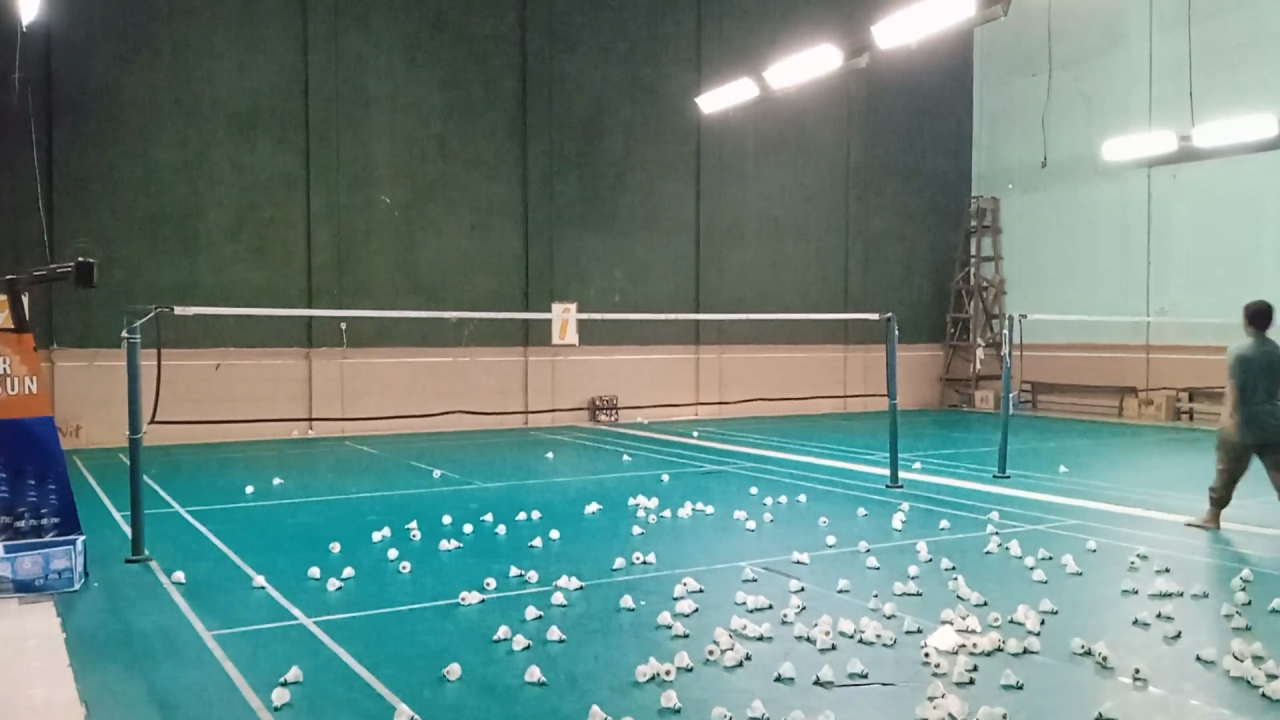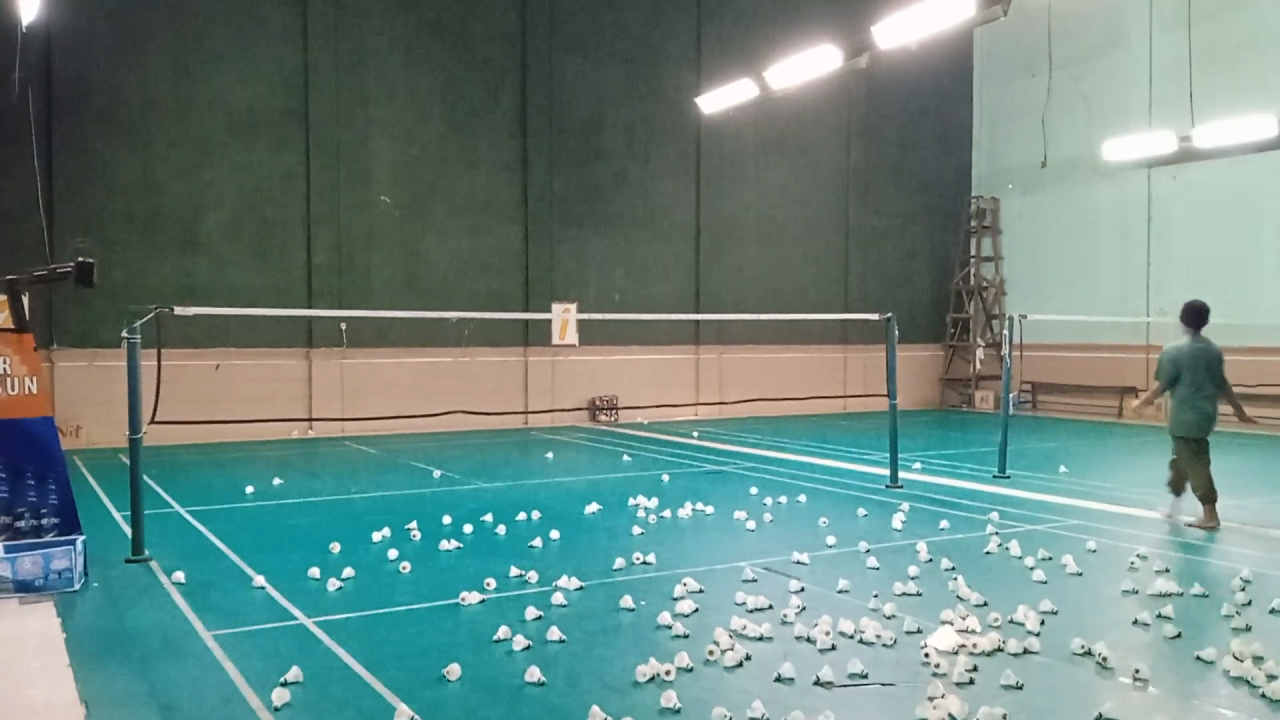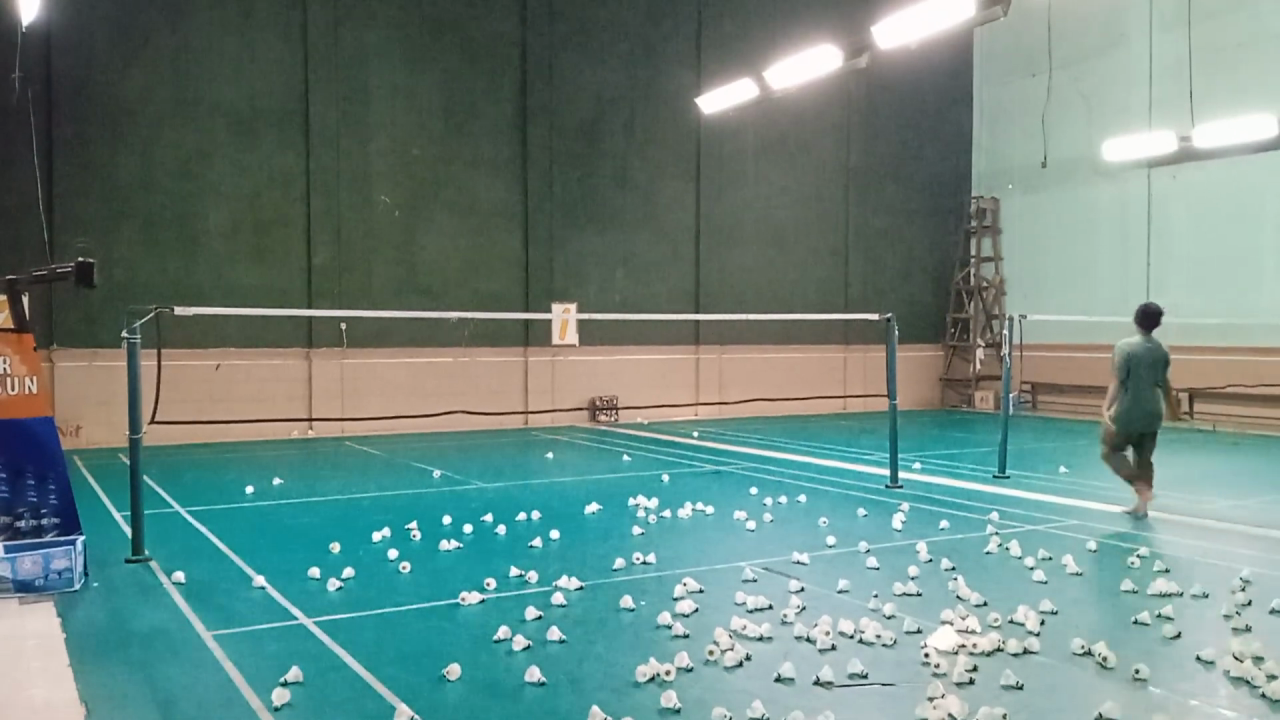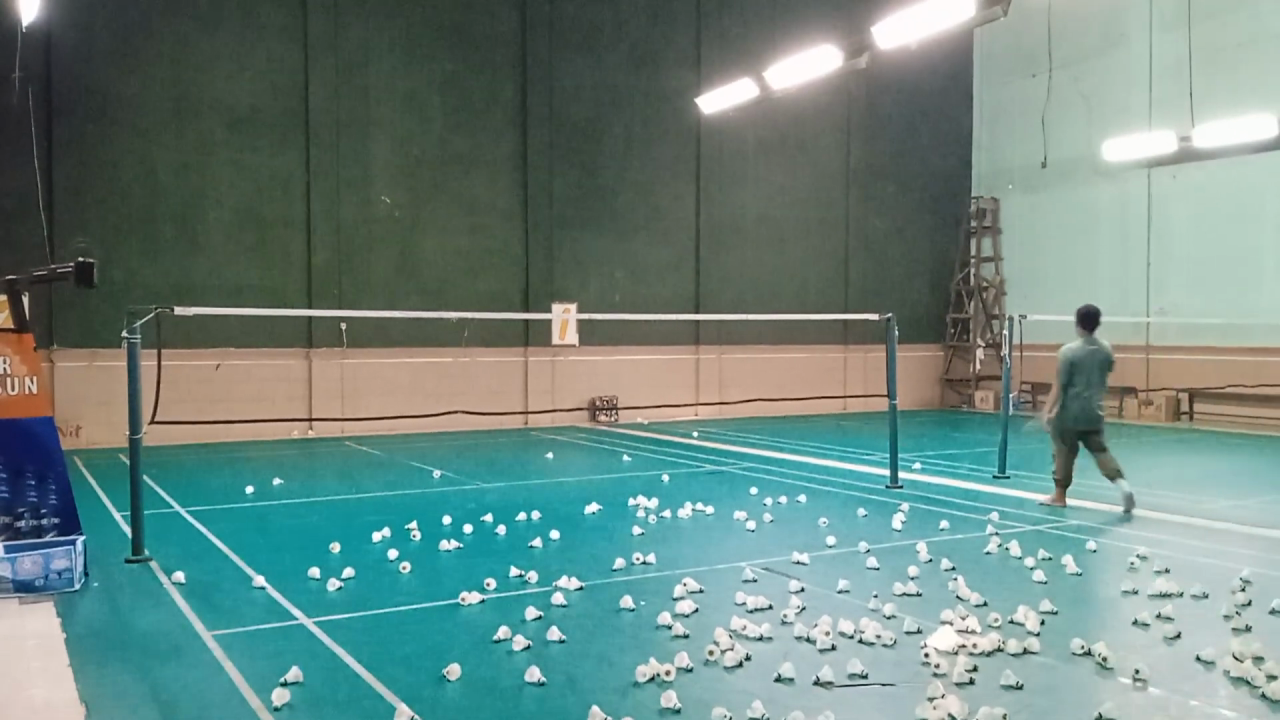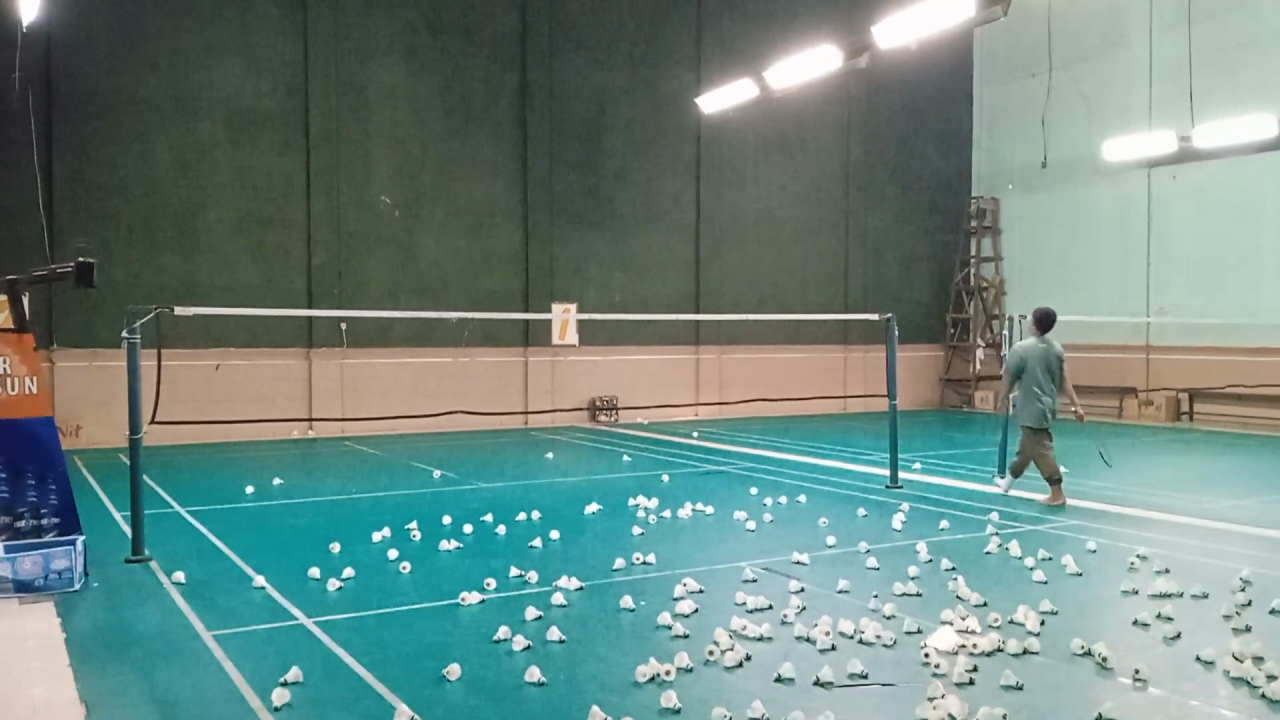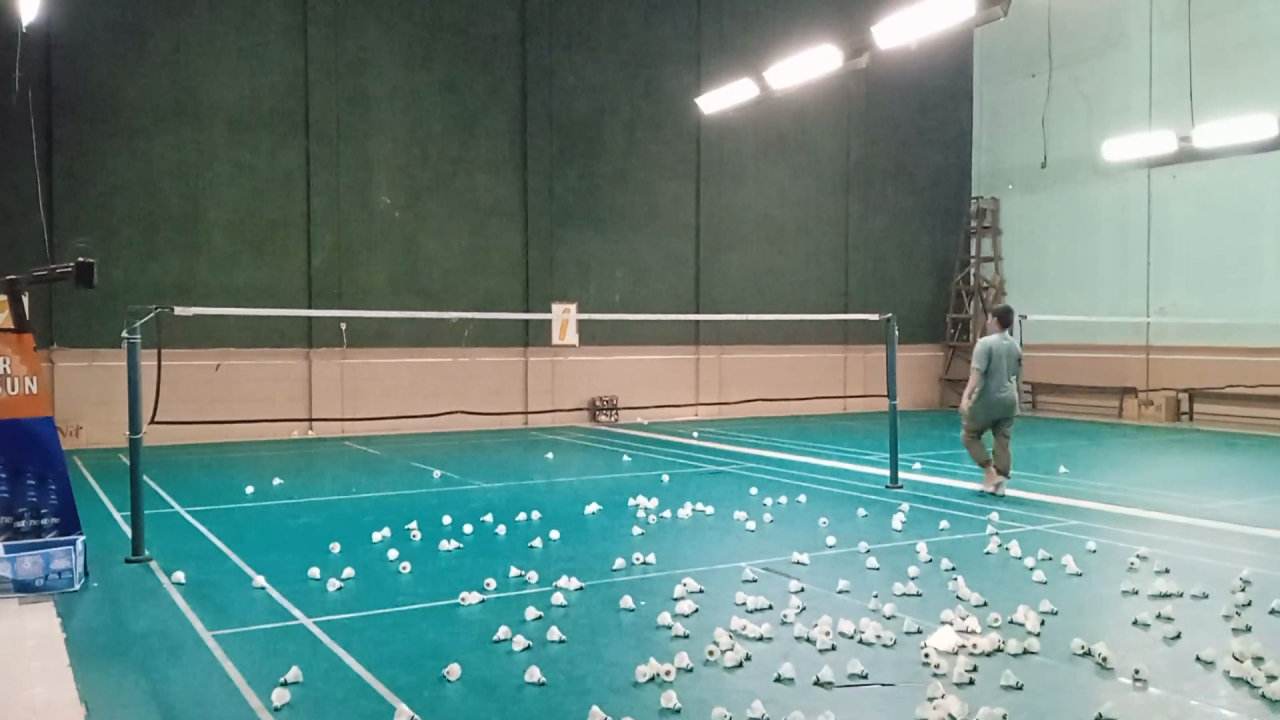
dt=0.4s
person 1, frame 1
left shoulder: (1240, 353)
left elbow: (1233, 387)
left wrist: (1228, 417)
left hip: (1243, 423)
left knee: (1228, 471)
left ankle: (1213, 517)
person 1, frame 2
left shoulder: (1173, 351)
right shoulder: (1214, 350)
left elbow: (1161, 386)
right elbow: (1222, 384)
left wrist: (1142, 402)
right wrist: (1239, 410)
left hip: (1186, 419)
right hip: (1206, 415)
left knee: (1195, 465)
right knee: (1180, 458)
left ankle: (1210, 514)
right ankle: (1174, 504)
person 1, frame 3
left shoulder: (1125, 347)
right shoulder: (1162, 350)
left elbow: (1117, 381)
right elbow: (1164, 382)
left wrist: (1106, 409)
right wrist: (1171, 407)
left hip: (1128, 413)
right hip: (1152, 413)
left knee: (1111, 451)
right knee: (1143, 459)
left ankle: (1141, 488)
right ankle: (1142, 504)
person 1, frame 4
left shoulder: (1069, 351)
right shoulder: (1106, 349)
left elbow: (1059, 386)
left wrist: (1049, 411)
left hip: (1070, 413)
right hip: (1094, 411)
left knee: (1064, 454)
right knee: (1100, 452)
left ankle: (1060, 495)
right ankle: (1123, 486)
person 1, frame 5
left shoulder: (1020, 349)
right shoulder: (1057, 349)
left elbow: (1008, 380)
right elbow: (1064, 380)
left wrist: (1002, 400)
right wrist: (1076, 405)
left hip: (1031, 409)
right hip: (1047, 406)
left knee: (1042, 451)
right knee: (1025, 446)
left ankle: (1057, 492)
right ankle: (1009, 481)
person 1, frame 6
left shoulder: (986, 343)
right shoulder: (1015, 345)
left elbow: (977, 373)
left wrist: (966, 397)
right wrist: (1015, 396)
left hip: (987, 402)
right hip: (1009, 402)
left knee: (970, 436)
right knee: (1003, 442)
left ankle: (991, 473)
right ankle: (1001, 482)
